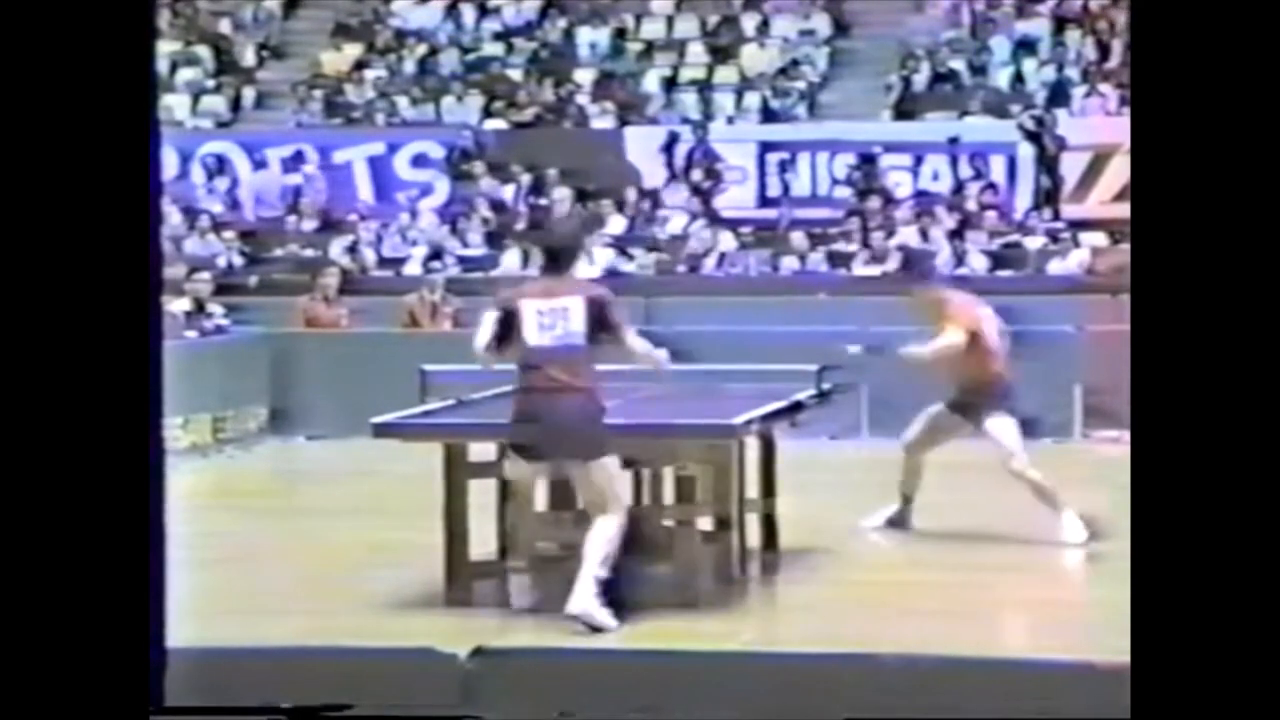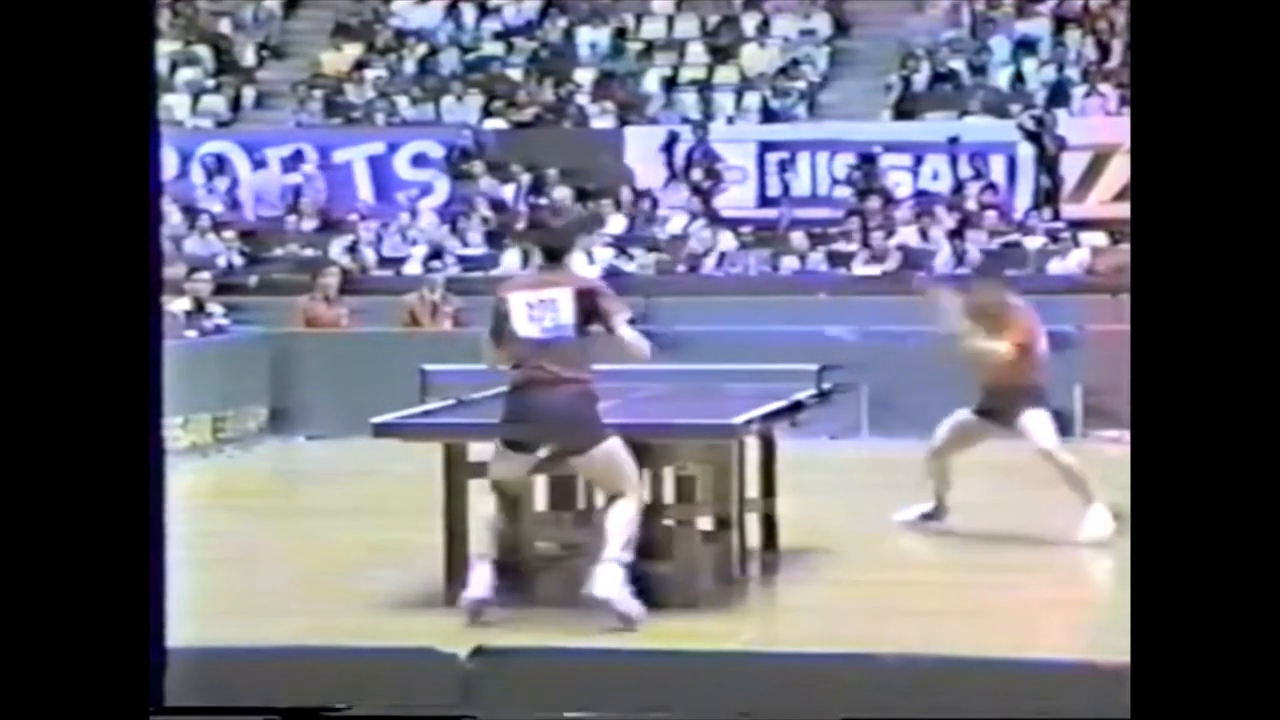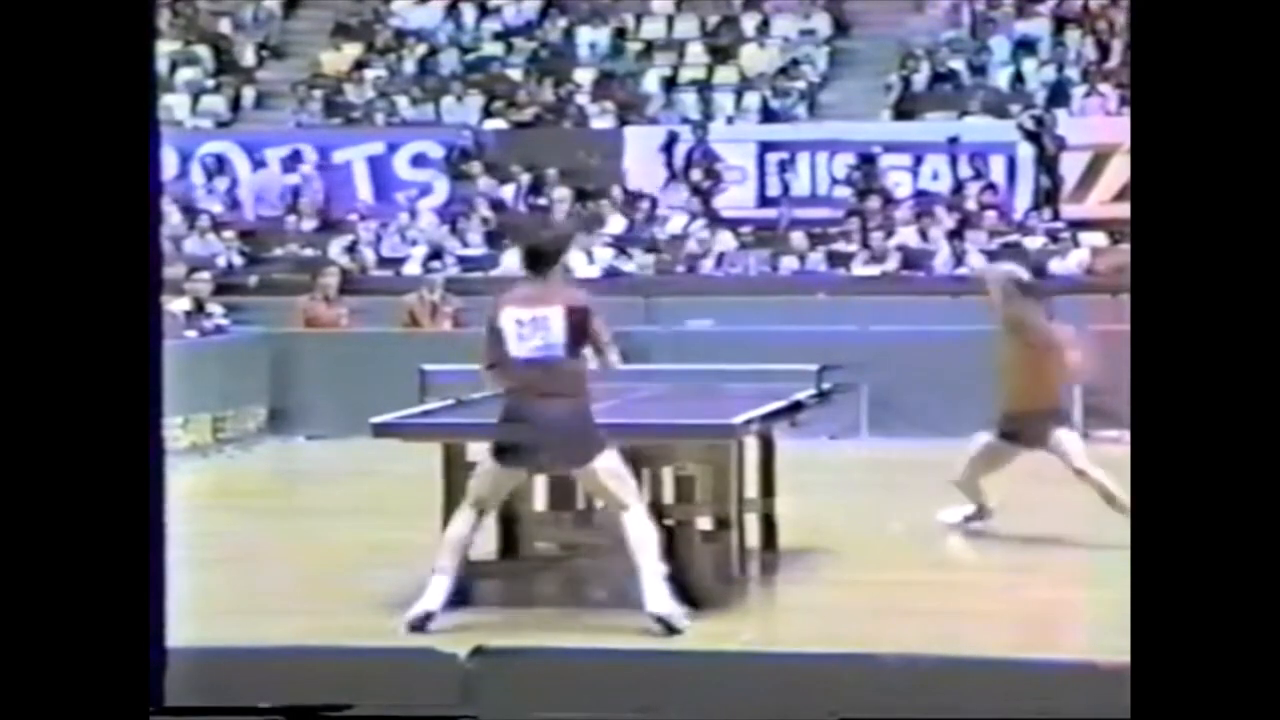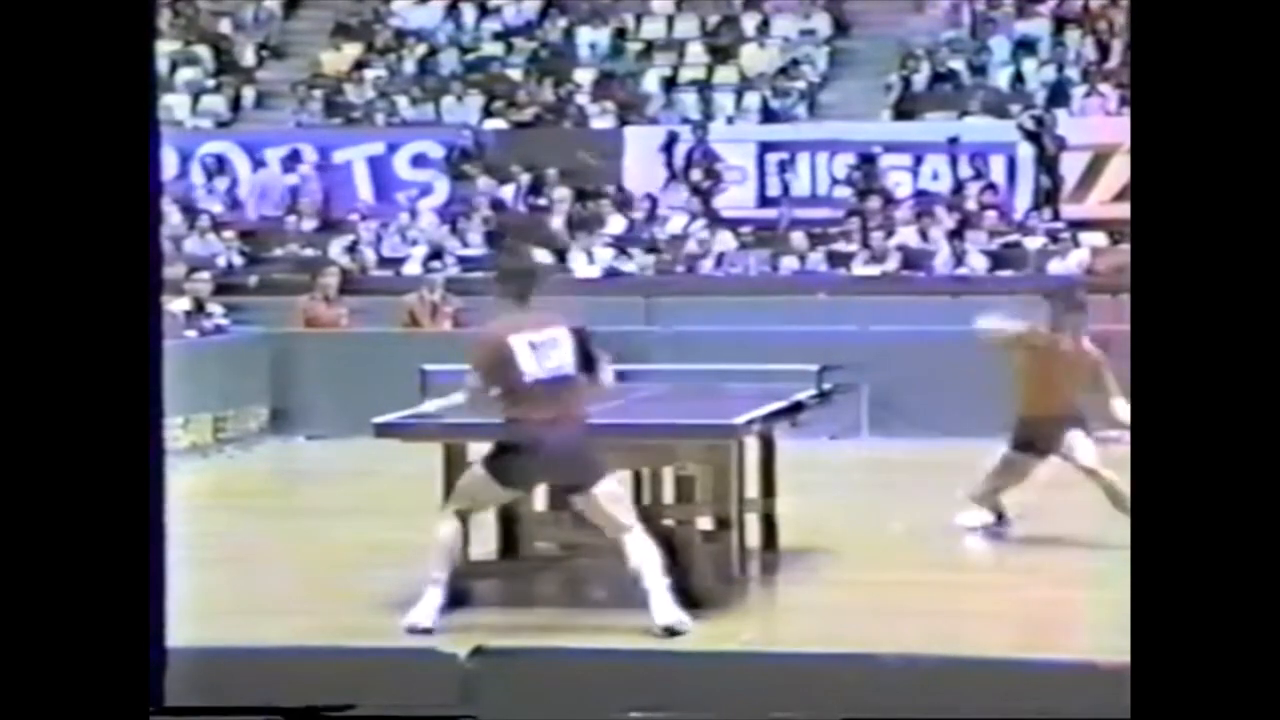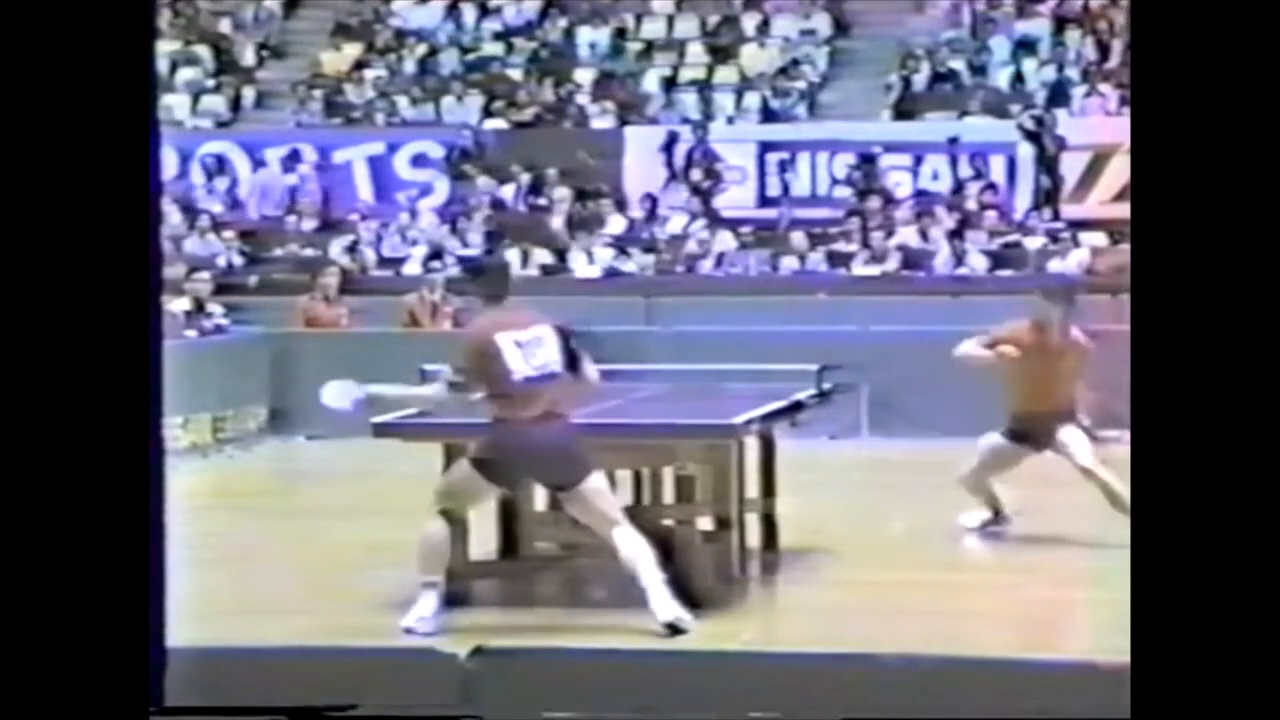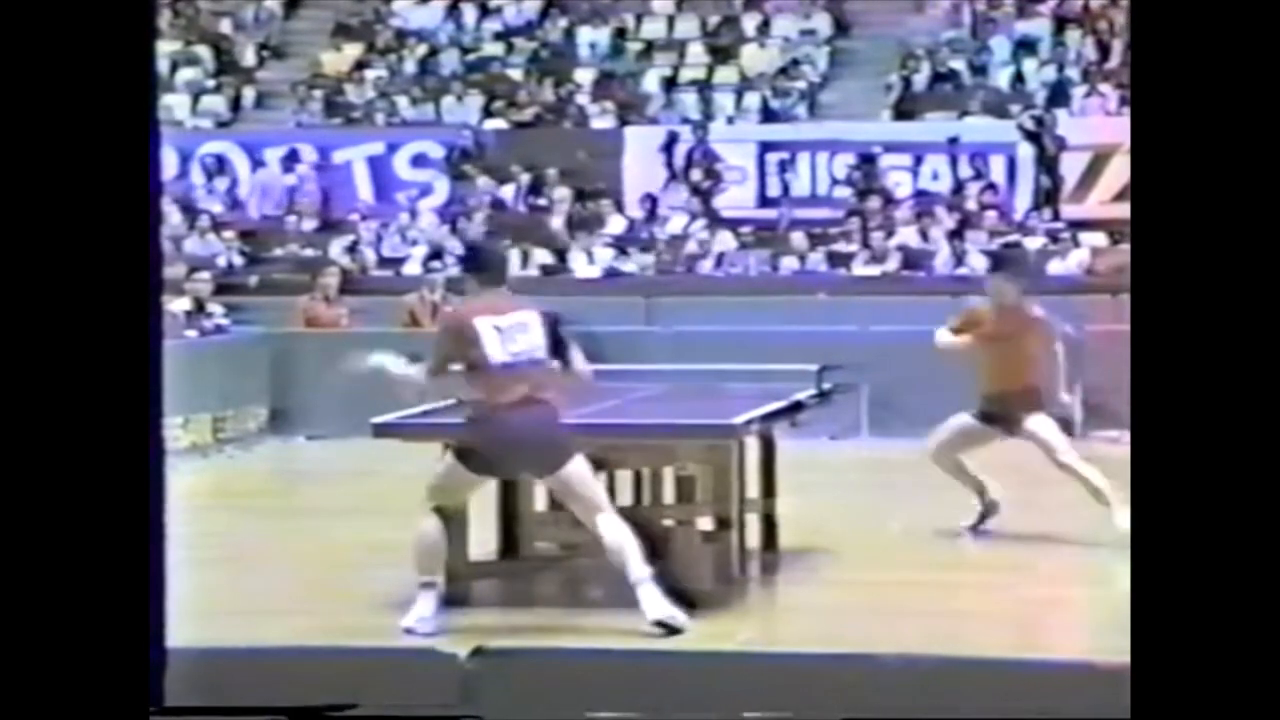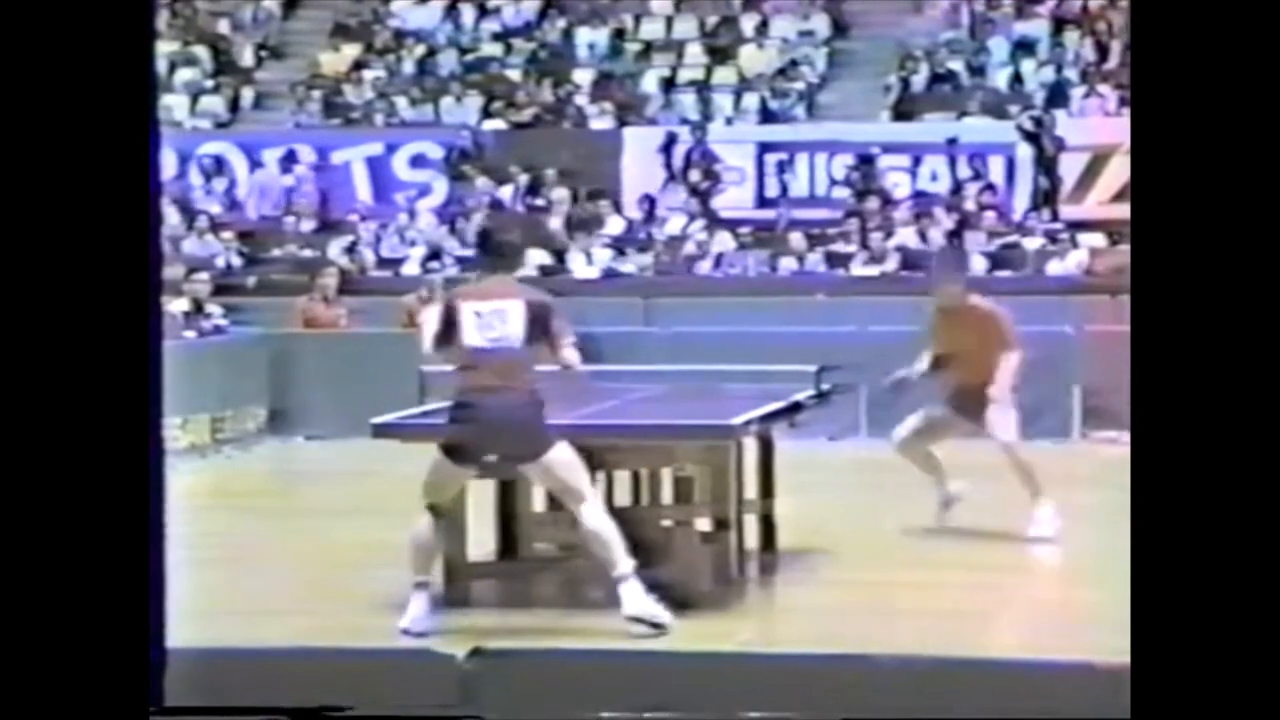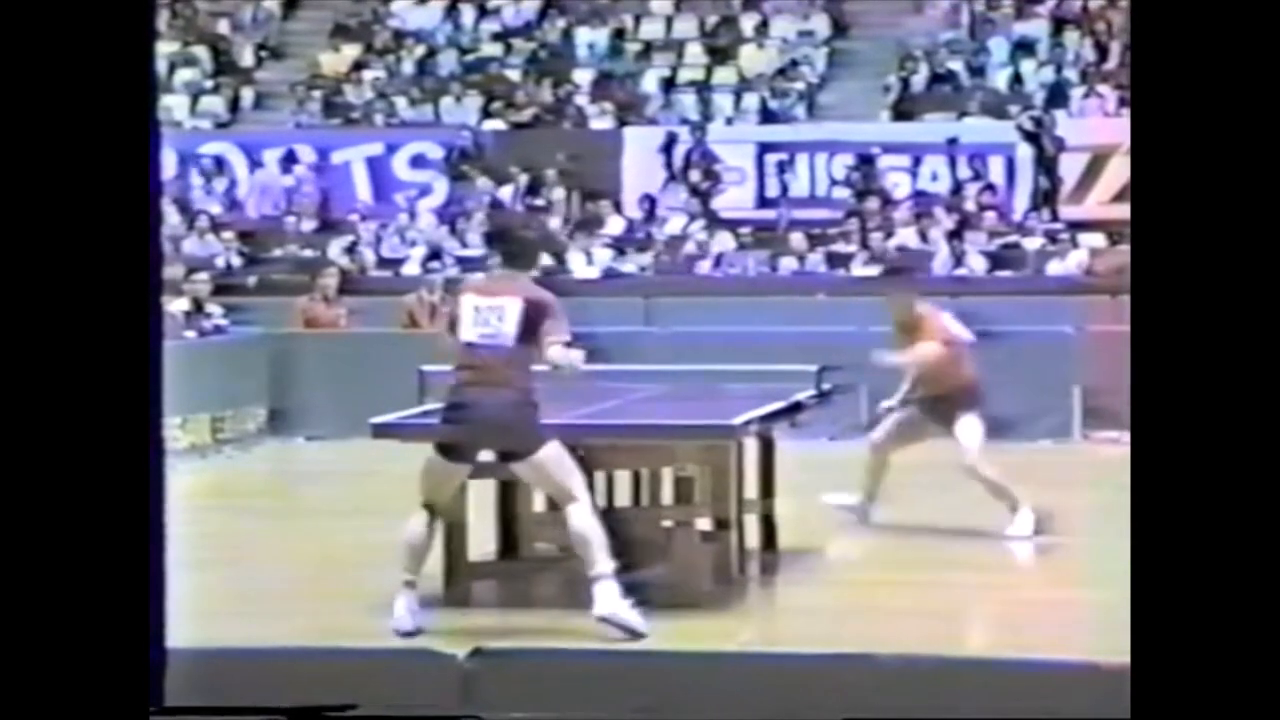
dt=0.1s
person 1, frame 1
left shoulder: (515, 298)
right shoulder: (595, 296)
left elbow: (486, 354)
right elbow: (633, 348)
left wrist: (489, 319)
right wrist: (658, 357)
left hip: (531, 414)
right hip: (581, 413)
left knee: (520, 494)
right knee: (612, 511)
left ankle: (519, 585)
right ankle: (587, 592)
person 1, frame 2
left shoulder: (509, 291)
right shoulder: (589, 287)
left elbow: (496, 357)
right elbow: (629, 341)
right wrist: (644, 348)
left hip: (524, 408)
right hip: (575, 405)
left knee: (500, 491)
right knee: (629, 493)
left ankle: (481, 579)
right ankle: (609, 575)
person 1, frame 3
left shoulder: (502, 308)
right shoulder: (577, 302)
left elbow: (494, 378)
right elbow: (611, 361)
right wrist: (584, 365)
left hip: (520, 421)
right hip: (571, 419)
left knee: (472, 507)
right knee: (632, 507)
left ankle: (434, 597)
right ankle: (656, 593)
person 1, frame 4
left shoulder: (491, 335)
right shoulder: (569, 327)
left elbow: (477, 397)
right elbow: (605, 381)
left wrist: (447, 403)
left hip: (521, 445)
right hip: (574, 445)
left knee: (456, 510)
right knee: (629, 528)
left ankle: (430, 604)
right ankle: (663, 605)
person 1, frame 5
left shoulder: (477, 333)
right shoulder: (548, 324)
left elbow: (452, 393)
right elbow: (590, 377)
left hip: (511, 442)
right hip: (560, 440)
left knee: (442, 508)
right knee: (616, 524)
left ankle: (426, 609)
right ankle: (662, 601)
person 1, frame 6
left shoulder: (458, 315)
right shoulder: (540, 314)
left elbow: (429, 376)
right elbow: (581, 371)
left wrist: (395, 367)
left hip: (489, 429)
right hip: (543, 429)
left knee: (437, 507)
right knee: (602, 513)
left ankle: (425, 608)
right ankle: (650, 597)
person 1, frame 7
left shoulder: (456, 299)
right shoulder: (538, 301)
left elbow: (435, 352)
right elbow: (571, 362)
left wrist: (429, 320)
right wrist: (549, 348)
left hip: (469, 415)
right hip: (521, 413)
left knee: (433, 505)
right knee: (586, 501)
left ankle: (420, 606)
right ankle: (633, 594)
person 1, frame 8
left shoulder: (468, 289)
right shoulder: (540, 299)
right elbow: (558, 358)
right wrist: (577, 358)
left hip: (462, 409)
right hip: (512, 410)
left knee: (430, 506)
right knee: (577, 499)
left ankle: (406, 604)
right ankle: (607, 595)
person 2, frame 1
left shoulder: (959, 308)
right shoulder: (953, 306)
left elbow: (953, 343)
left wrist: (914, 352)
left hip: (990, 393)
right hip: (967, 392)
left knee: (1016, 465)
right knee: (911, 445)
left ankle: (1067, 517)
right ankle: (902, 512)
person 2, frame 2
left shoulder: (1017, 314)
right shoulder: (979, 309)
left elbow: (1001, 354)
left wrist: (969, 339)
left hip: (1025, 397)
right hip: (992, 398)
left knee: (1049, 449)
right knee: (936, 453)
left ankle: (1095, 511)
right ankle: (938, 505)
person 2, frame 3
left shoulder: (1059, 339)
right shoulder: (1014, 325)
left hip: (1051, 420)
right hip: (1013, 424)
left knee: (1083, 467)
right knee: (965, 481)
left ankle: (1130, 512)
right ankle: (980, 508)
person 2, frame 4
left shoulder: (1089, 355)
right shoulder: (1031, 339)
left elbow: (1114, 397)
right elbow: (984, 326)
left wrist: (1120, 408)
left hip: (1066, 426)
right hip: (1028, 431)
left knee: (1090, 466)
right knee: (981, 496)
right ankle: (998, 516)
person 2, frame 5
left shoulder: (1079, 345)
right shoulder: (1014, 334)
right elbow: (962, 351)
right wrist: (994, 355)
left hip: (1060, 421)
right hip: (1022, 424)
left knee: (1090, 467)
right knee: (969, 479)
right ankle: (996, 514)
person 2, frame 6
left shoulder: (1037, 320)
right shoulder: (976, 316)
left elbow: (1054, 349)
right elbow: (940, 337)
left wrist: (1061, 389)
right wrist: (959, 341)
left hip: (1028, 403)
right hip: (993, 407)
left knee: (1064, 458)
right knee: (938, 451)
left ankle: (1119, 511)
right ankle: (986, 500)
person 2, frame 7
left shoulder: (986, 313)
right shoulder: (940, 315)
left elbow: (1012, 352)
right elbow: (938, 354)
left wrist: (1002, 384)
right wrist: (916, 369)
left hip: (992, 395)
right hip: (960, 395)
left knee: (1007, 446)
right knee: (903, 441)
left ankle: (1043, 507)
right ankle: (945, 488)
person 2, frame 8
left shoulder: (931, 320)
right shoulder: (905, 325)
left elbow: (928, 357)
left wrist: (890, 359)
right wrist: (899, 398)
left hip: (960, 398)
right hip: (932, 400)
left knee: (971, 463)
right knee: (878, 443)
left ankle: (1022, 511)
right ankle: (866, 502)
